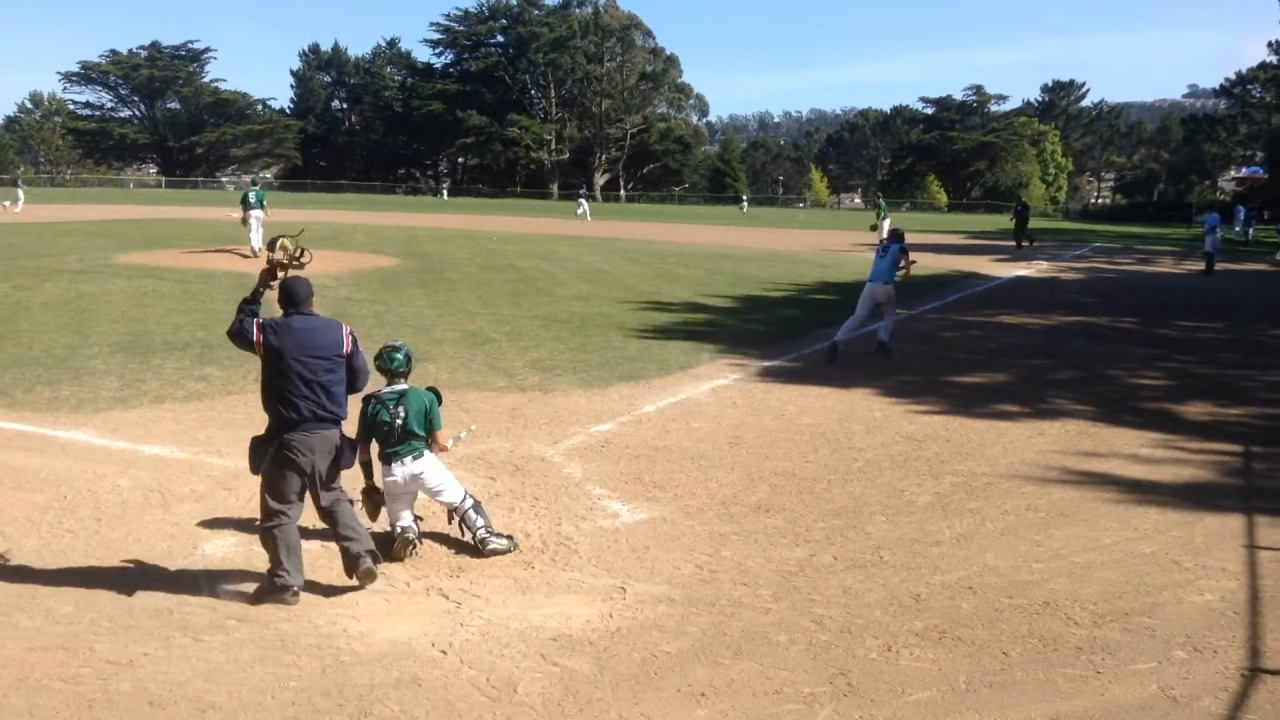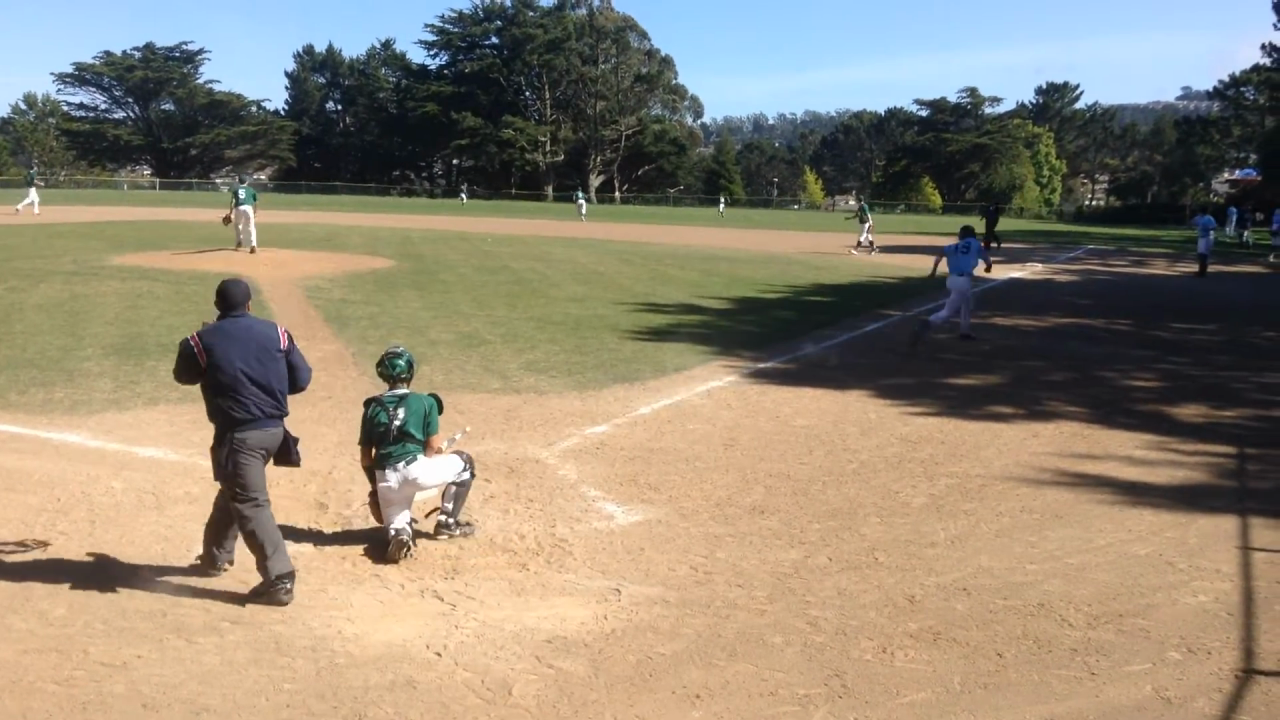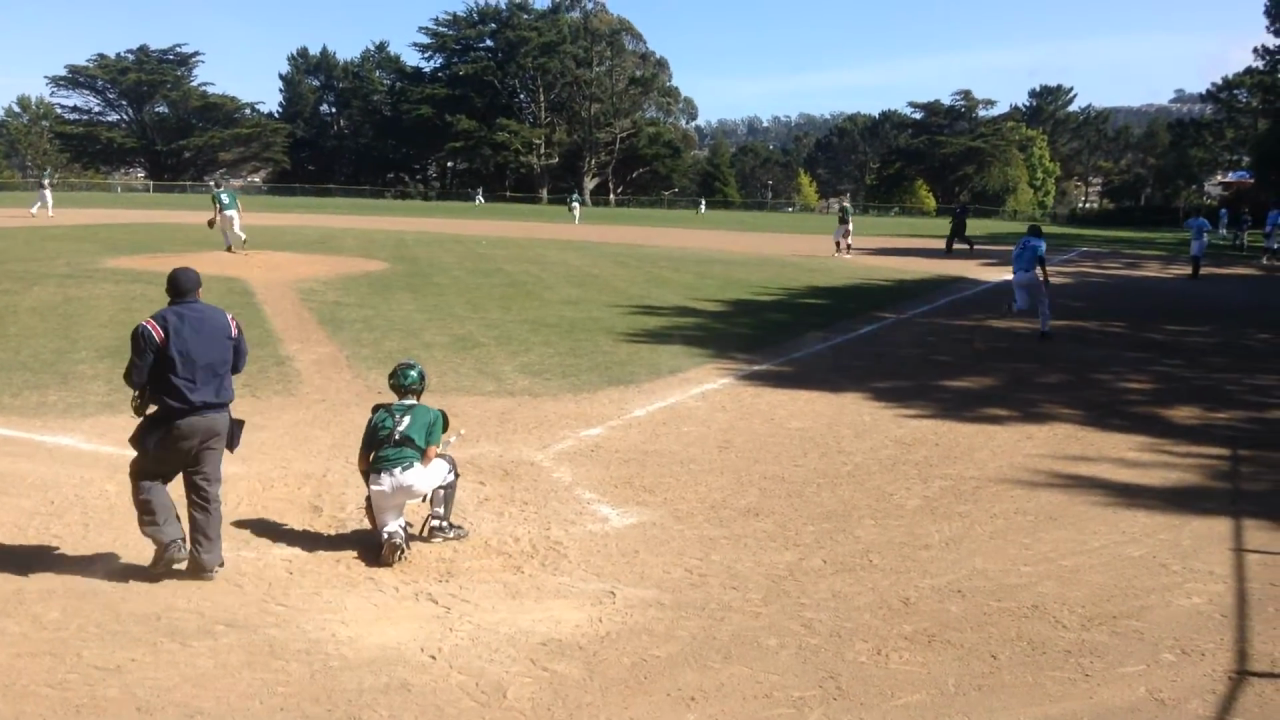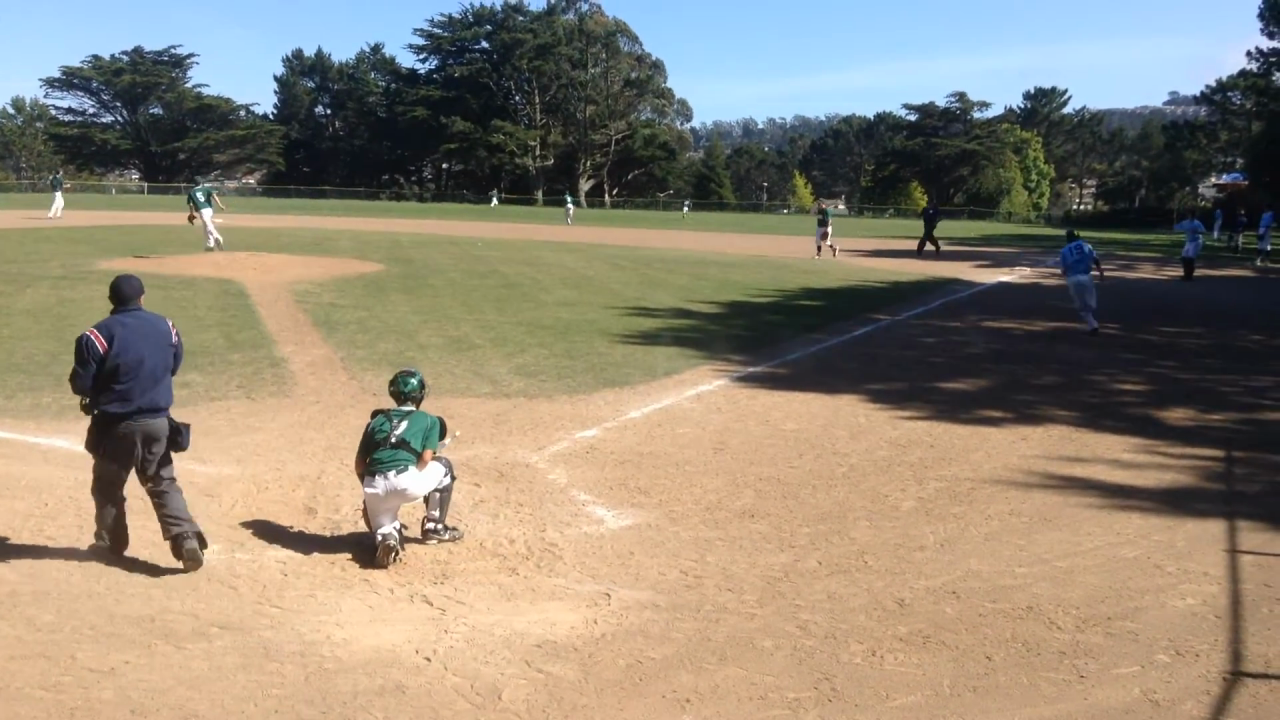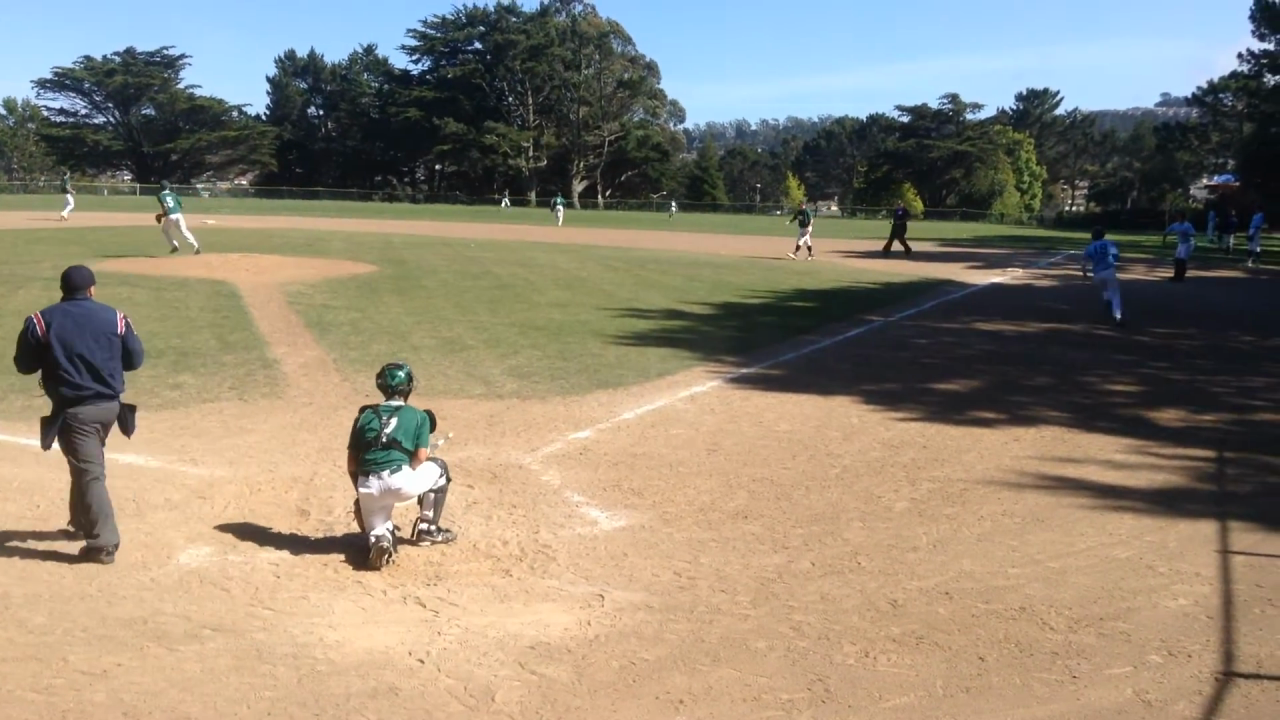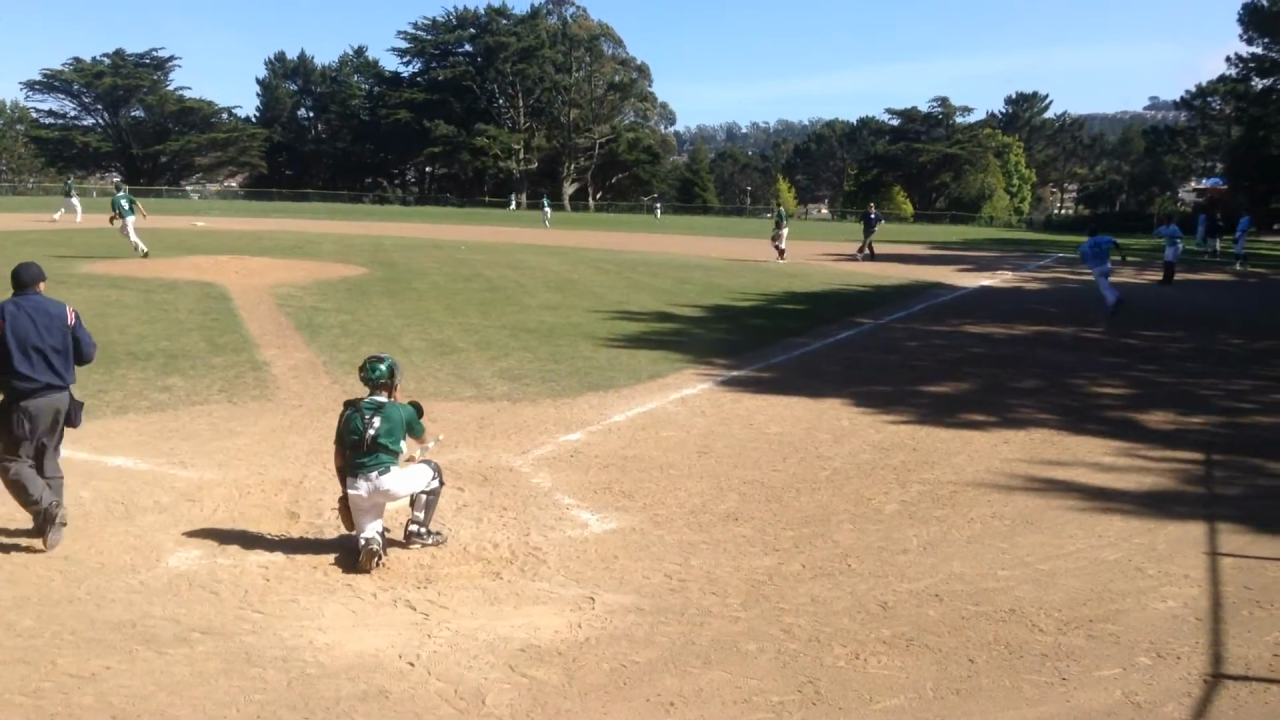
dt=0.3s
person 1, frame 1
left shoulder: (269, 332)
right shoulder: (340, 332)
left elbow: (238, 330)
right elbow: (359, 380)
left wrist: (258, 291)
left hip: (289, 437)
right hip: (329, 433)
left knee: (279, 510)
right knee: (332, 498)
left ankle: (285, 584)
right ankle: (360, 554)
person 1, frame 2
left shoulder: (204, 340)
right shoulder: (276, 333)
left elbow: (183, 375)
right elbow: (302, 379)
left hip: (239, 435)
right hip: (273, 430)
left knee: (252, 505)
right knee: (234, 491)
left ankle: (278, 579)
right ankle: (215, 556)
person 1, frame 3
left shoulder: (154, 327)
right shoulder: (226, 320)
left elbow: (136, 378)
right elbow: (238, 364)
left wrist: (144, 395)
left hip: (178, 421)
right hip: (217, 418)
left knee: (146, 476)
right knee: (206, 490)
left ankle: (171, 543)
right ankle: (205, 560)
person 1, frame 4
left shoulder: (98, 335)
right shoulder: (166, 328)
left elbow: (81, 385)
left wrist: (94, 396)
left hip: (118, 425)
right hip: (157, 422)
left knee: (108, 486)
right knee: (163, 484)
left ankle: (110, 543)
right ankle: (186, 537)
person 1, frame 5
left shoulder: (42, 321)
right shoulder: (114, 318)
left elbow: (24, 365)
right elbow: (135, 359)
left hip: (73, 411)
right hip: (108, 405)
left knee: (89, 474)
right knee: (86, 464)
left ankle: (104, 543)
right ankle: (83, 521)
person 1, frame 6
right shoulder: (64, 312)
right elbow: (87, 353)
left hip: (23, 403)
right hip: (59, 398)
right knee: (47, 460)
left ankle: (47, 509)
right ankle: (48, 519)
person 2, frame 1
left shoulder: (371, 404)
right shoulder: (425, 397)
left elbow: (364, 453)
right elbow: (439, 442)
left wrist: (370, 483)
left hip: (392, 472)
right hip: (422, 463)
left knee: (402, 523)
right knee: (461, 499)
left ankle: (404, 533)
right ankle: (485, 536)
person 2, frame 2
left shoulder: (372, 407)
right shoulder: (425, 401)
left elbow: (365, 458)
right elbow: (433, 447)
left wrist: (375, 488)
left hip: (386, 477)
right hip: (416, 469)
left knee: (396, 525)
right knee: (463, 463)
left ankle: (399, 535)
right ankle: (447, 523)
person 2, frame 3
left shoulder: (379, 415)
right shoulder: (432, 414)
left elbow: (362, 462)
right elbow: (429, 456)
left wrist: (372, 491)
left hip: (379, 483)
right hip: (410, 478)
left knee: (389, 528)
right knee: (446, 464)
left ankle: (393, 536)
right ankle: (440, 526)
person 2, frame 4
left shoulder: (377, 420)
right shoulder: (430, 421)
left elbow: (359, 465)
right elbow: (425, 459)
left wrist: (371, 491)
left hip: (374, 486)
right hip: (405, 481)
left knee: (383, 529)
right knee: (443, 467)
left ankle: (386, 537)
right ankle: (435, 528)
person 2, frame 5
left shoulder: (365, 415)
right shoulder: (418, 416)
left elbow: (352, 463)
right elbow: (420, 459)
left wrist: (360, 494)
left hip: (367, 486)
right hip: (398, 481)
left knee: (377, 532)
right knee: (438, 467)
left ankle: (380, 540)
right ankle: (428, 529)
person 2, frame 6
left shoulder: (349, 411)
right shoulder: (403, 411)
left elbow: (339, 458)
right elbow: (421, 439)
left wrist: (346, 492)
left hip: (357, 486)
right hip: (388, 481)
left knee: (368, 534)
right knee: (431, 470)
left ankle: (369, 543)
right ankle: (418, 531)
